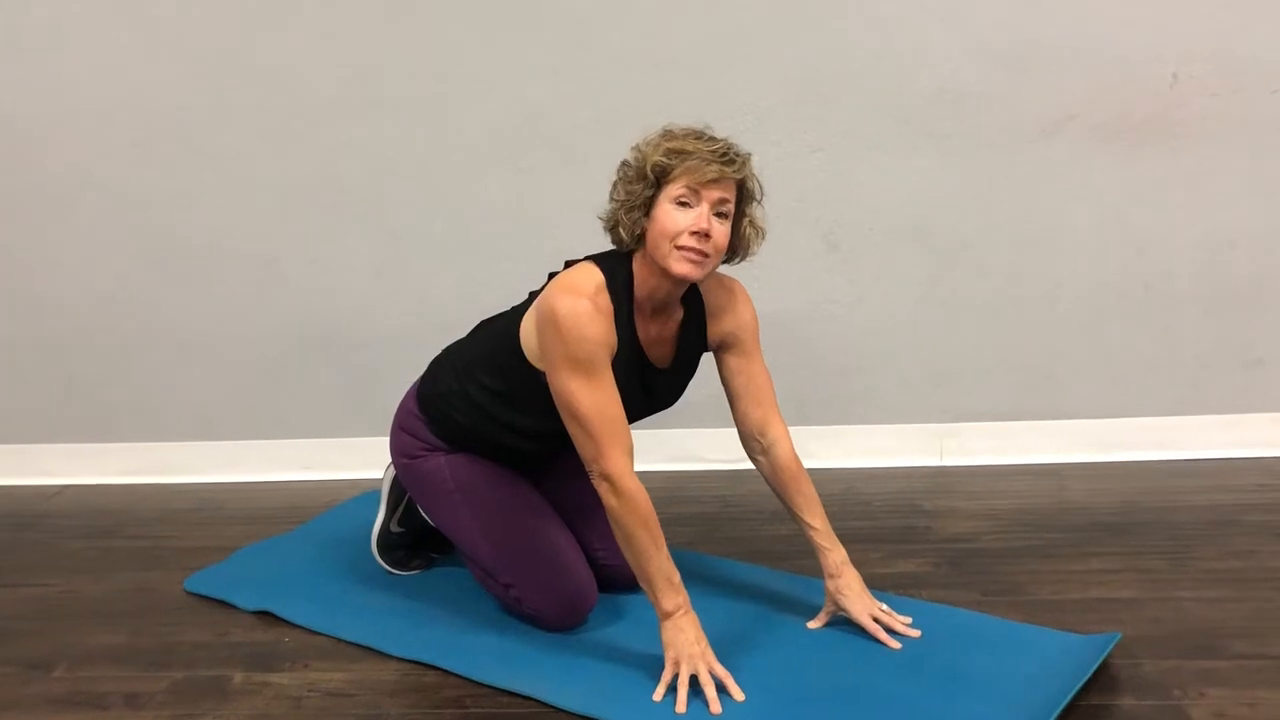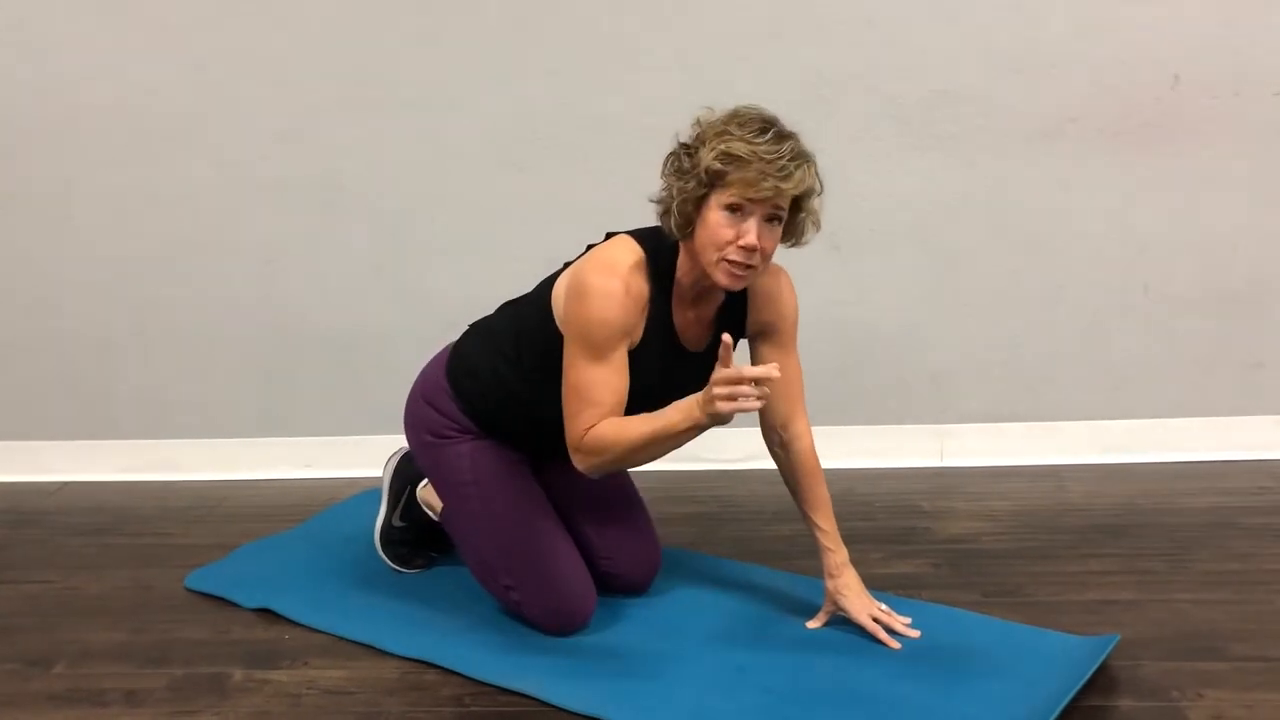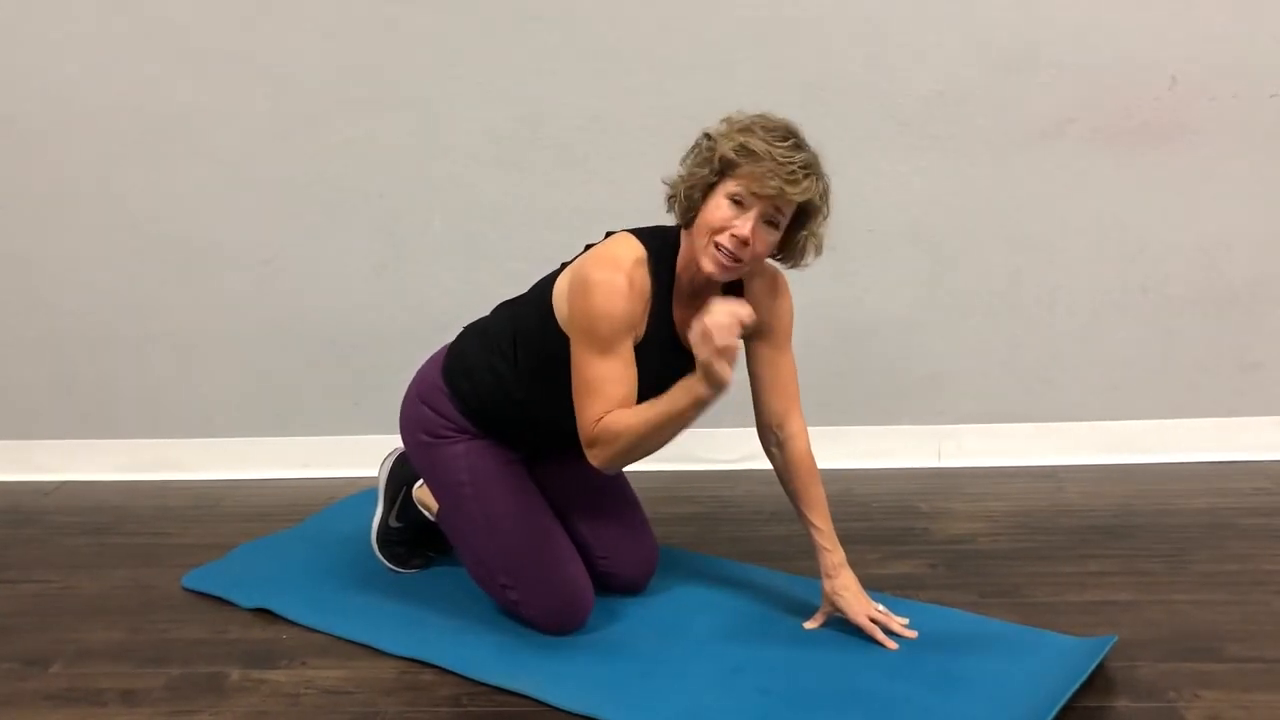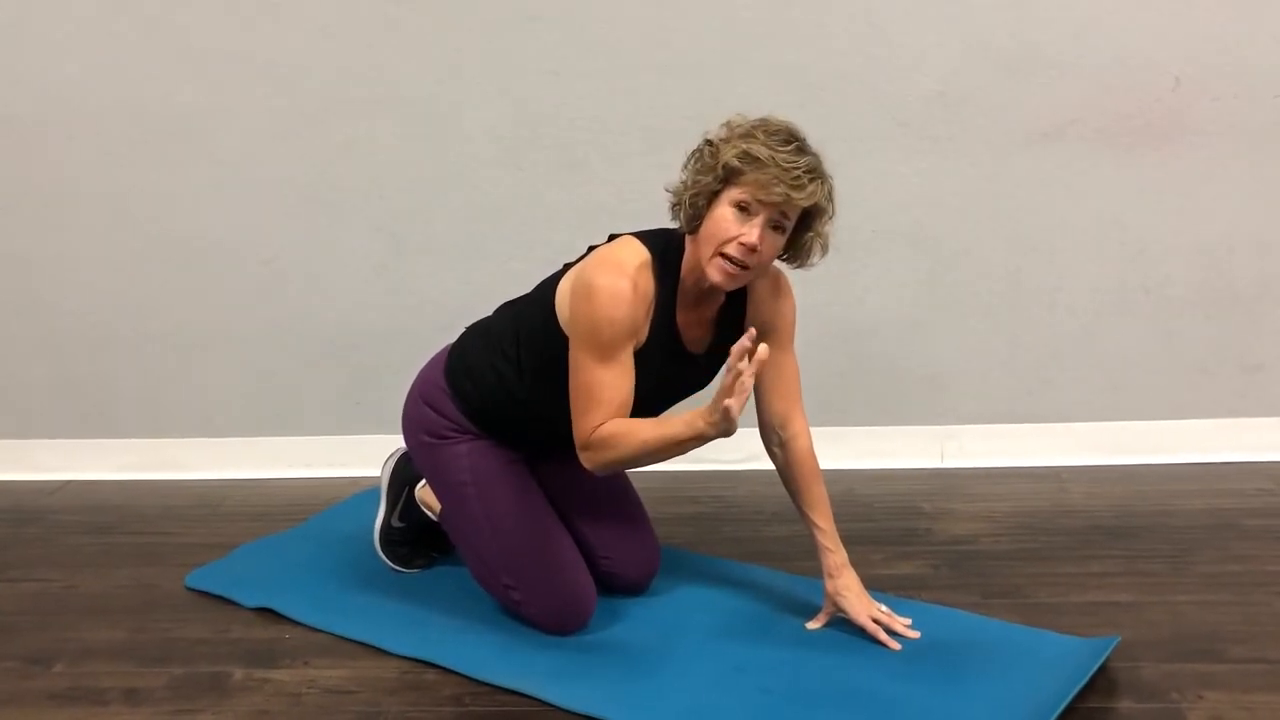
dt=1s
person 1, frame 1
left shoulder: (724, 305)
right shoulder: (578, 305)
left elbow: (767, 438)
right elbow: (613, 474)
left wrist: (837, 566)
right wrist: (676, 615)
left hip: (538, 441)
right hip: (446, 437)
left knee: (622, 569)
right knee: (562, 600)
left ankle: (497, 513)
right ankle: (424, 510)
person 1, frame 2
left shoulder: (768, 291)
right shoulder: (613, 283)
left elbow: (788, 432)
right elbow: (589, 449)
left wrist: (838, 566)
right wrist: (704, 410)
left hip: (550, 427)
right hip: (466, 413)
left knee: (633, 574)
right knee: (561, 608)
left ankle: (494, 502)
right ankle: (425, 497)
person 1, frame 3
left shoulder: (762, 292)
right shoulder: (614, 278)
left elbow: (783, 430)
right elbow: (605, 447)
left wrist: (835, 566)
right wrist: (702, 385)
left hip: (551, 427)
right hip: (462, 414)
left knee: (631, 572)
right knee: (559, 607)
left ankle: (497, 507)
right ankle: (421, 497)
person 1, frame 4
left shoulder: (766, 294)
right shoulder: (618, 282)
left elbow: (786, 432)
right elbow: (597, 446)
left wrist: (837, 567)
right wrist: (709, 421)
left hip: (550, 426)
right hip: (463, 413)
left knee: (632, 573)
right knee: (562, 607)
left ankle: (486, 502)
right ankle: (424, 498)
